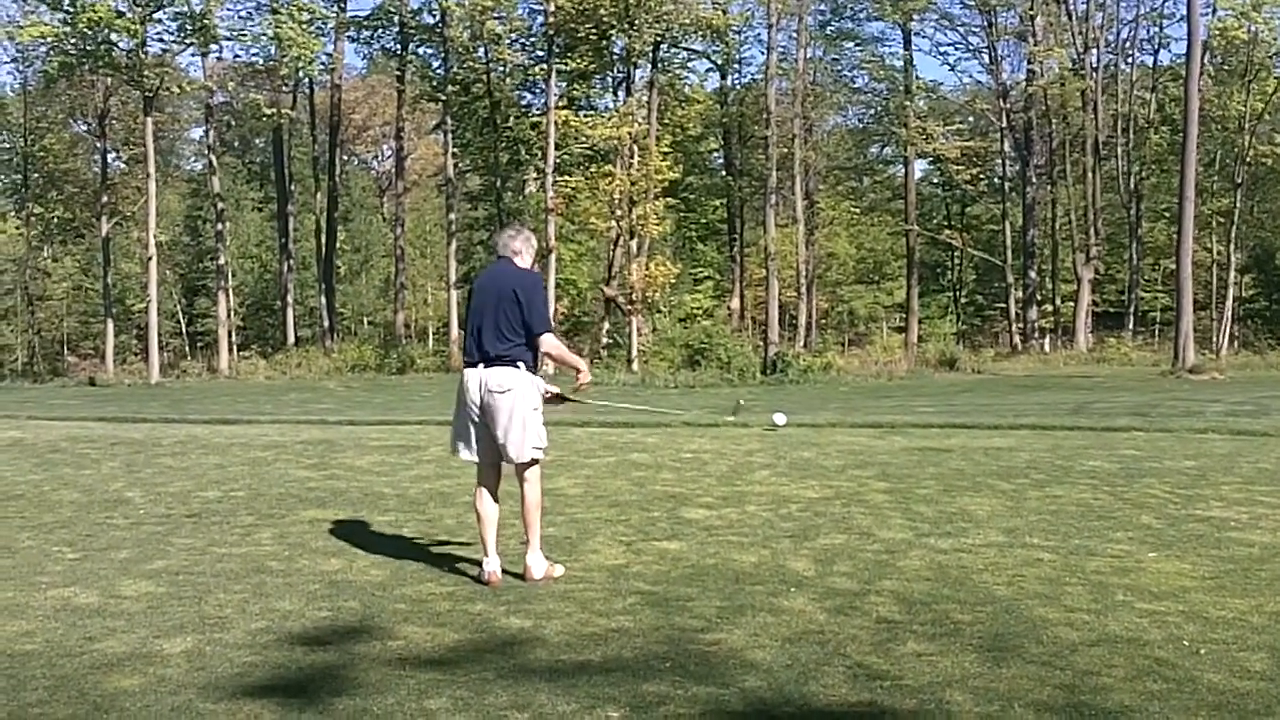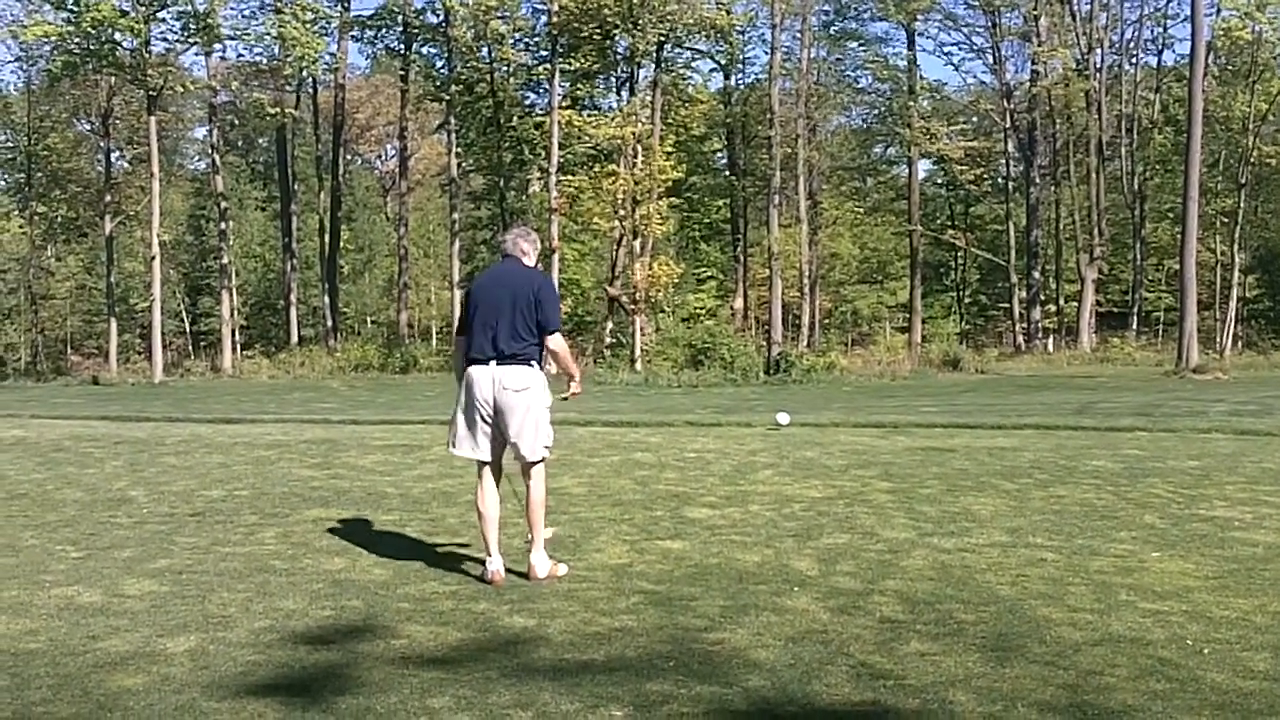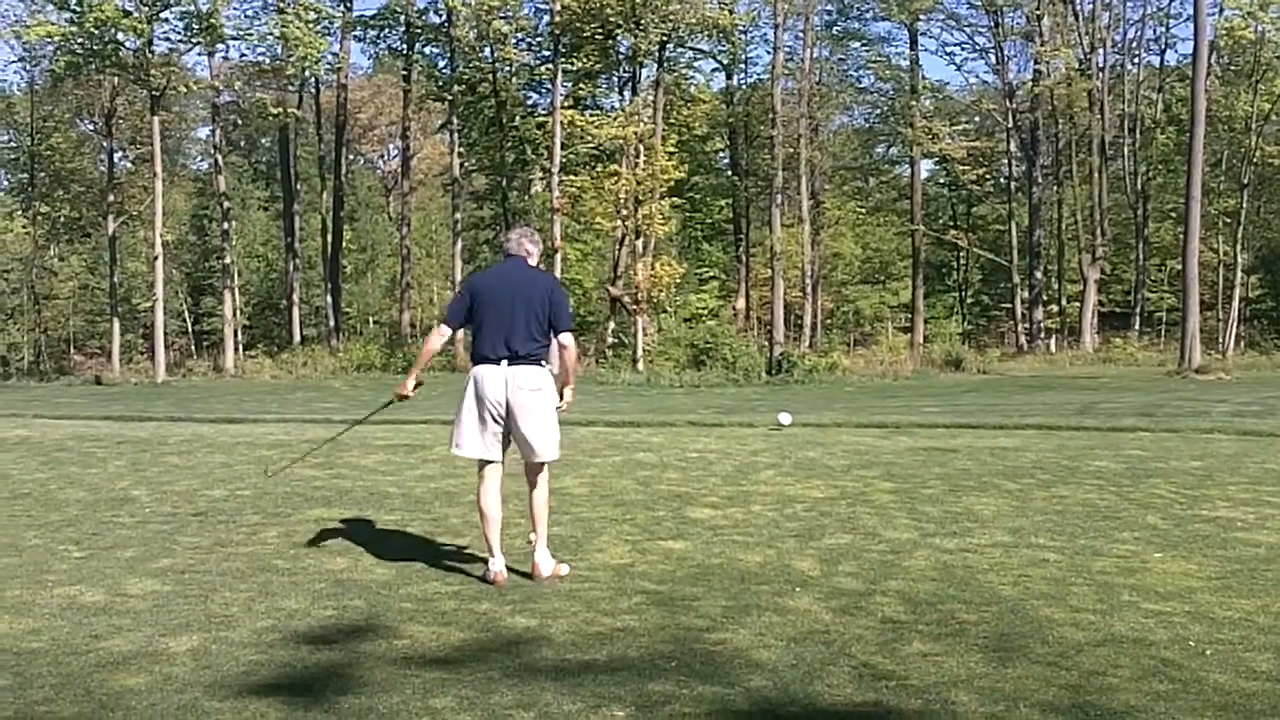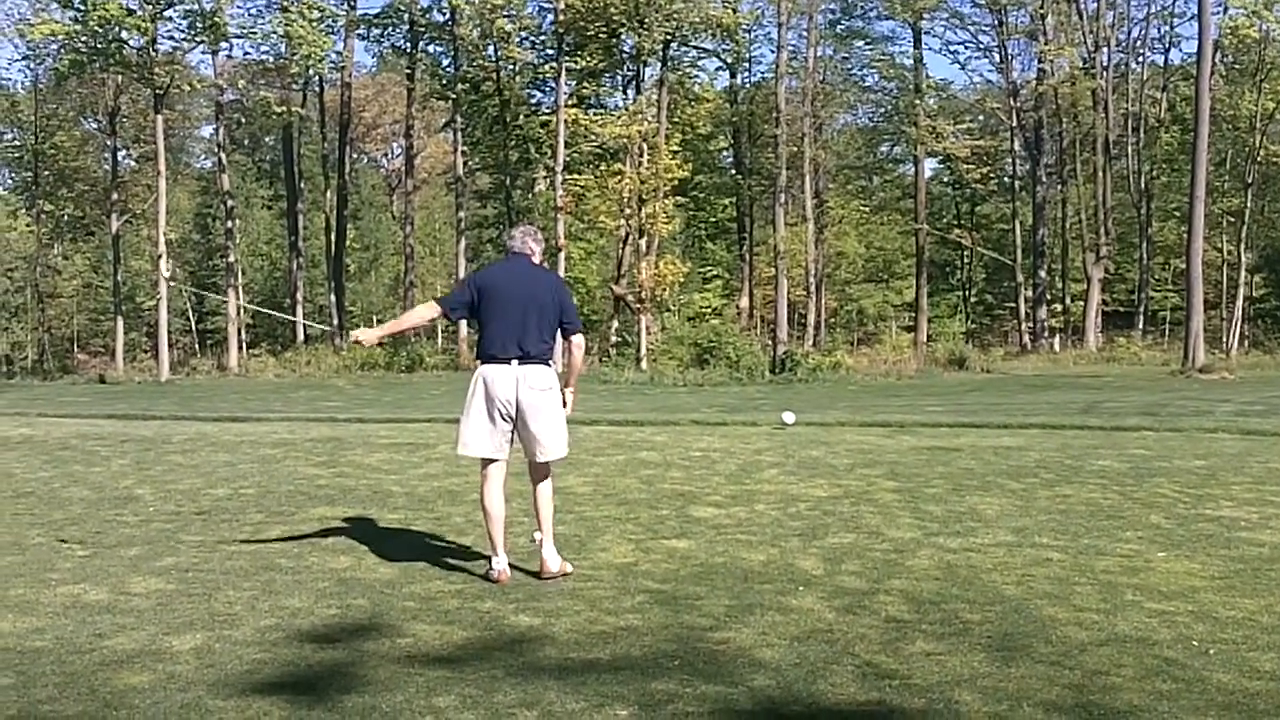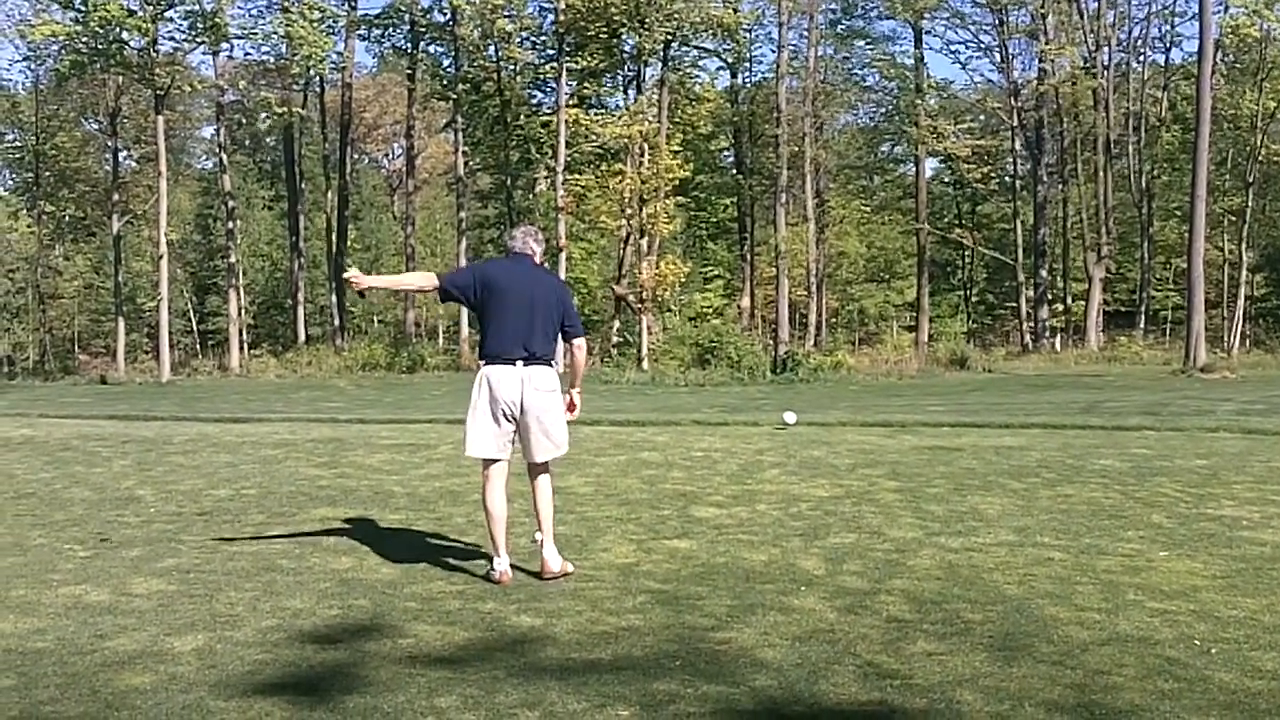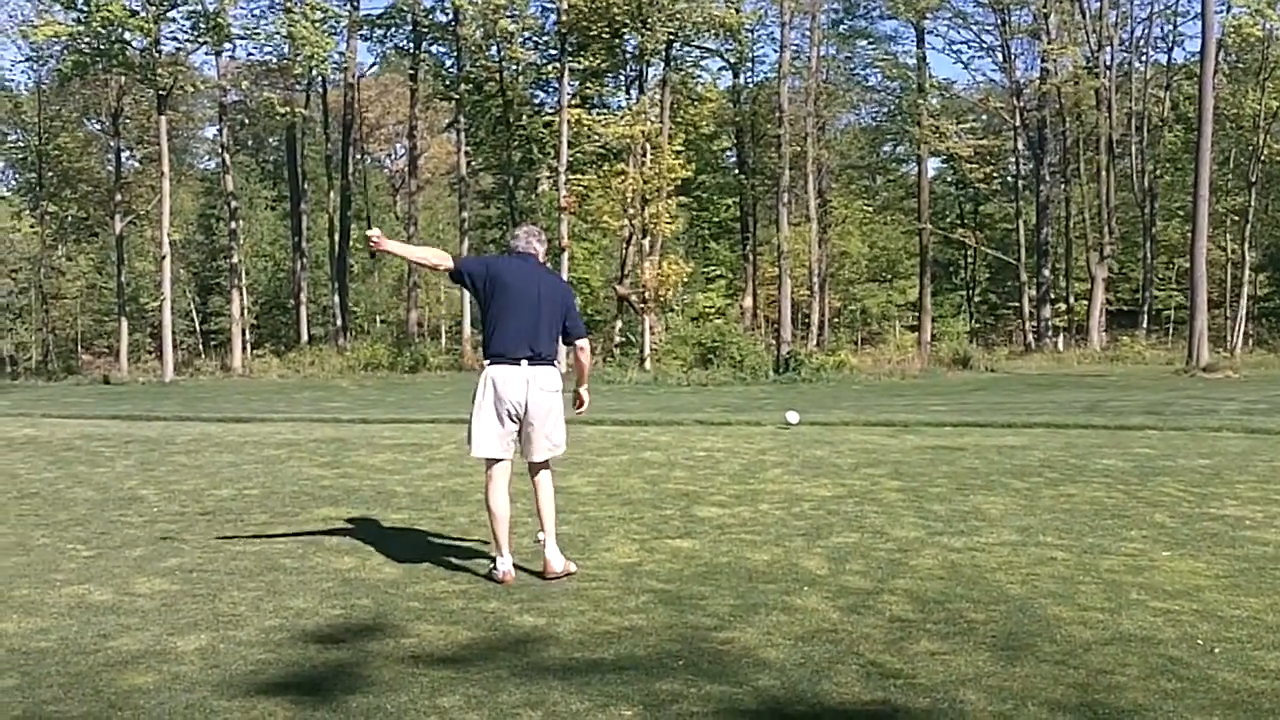
dt=0.1s
person 1, frame 1
left shoulder: (481, 281)
right shoulder: (527, 280)
right elbow: (544, 342)
left wrist: (537, 383)
right wrist: (579, 366)
left hip: (475, 379)
right hip: (510, 380)
left knee: (487, 474)
right knee: (528, 471)
left ankle: (490, 562)
right ankle: (535, 560)
person 1, frame 2
left shoulder: (481, 282)
right shoulder: (538, 281)
left elbow: (461, 343)
right elbow: (553, 342)
left wrist: (463, 384)
right wrist: (574, 376)
left hip: (479, 377)
right hip: (520, 378)
left knee: (486, 474)
right knee: (533, 471)
left ankle: (493, 562)
right ankle: (538, 559)
person 1, frame 3
left shoulder: (478, 281)
right shoulder: (548, 284)
left elbow: (441, 333)
right elbow: (566, 342)
left wrist: (412, 377)
right wrist: (567, 384)
left hip: (486, 378)
right hip: (527, 380)
left knee: (490, 474)
right knee: (537, 472)
left ankle: (497, 562)
right ankle: (543, 558)
person 1, frame 4
left shoulder: (486, 277)
right shoulder: (554, 283)
left elbow: (432, 309)
right elbow: (576, 342)
left wrist: (379, 332)
right wrist: (569, 387)
left hip: (494, 377)
right hip: (538, 378)
left knee: (493, 474)
right knee: (541, 471)
left ankle: (499, 562)
right ankle: (549, 556)
person 1, frame 5
left shoulder: (488, 272)
right shoulder: (556, 285)
left elbow: (428, 281)
right elbow: (578, 345)
left wrist: (371, 280)
right wrist: (575, 389)
left hip: (496, 378)
right hip: (540, 379)
left knee: (494, 474)
right knee: (540, 470)
left ankle: (500, 562)
right ankle: (550, 555)
person 1, frame 6
left shoulder: (494, 269)
right shoulder: (559, 286)
left elbow: (442, 260)
right elbow: (582, 345)
left wrist: (388, 244)
right wrist: (581, 386)
left hip: (501, 378)
right hip: (543, 381)
left knee: (497, 474)
right knee: (540, 470)
left ankle: (503, 562)
right ankle: (551, 555)
